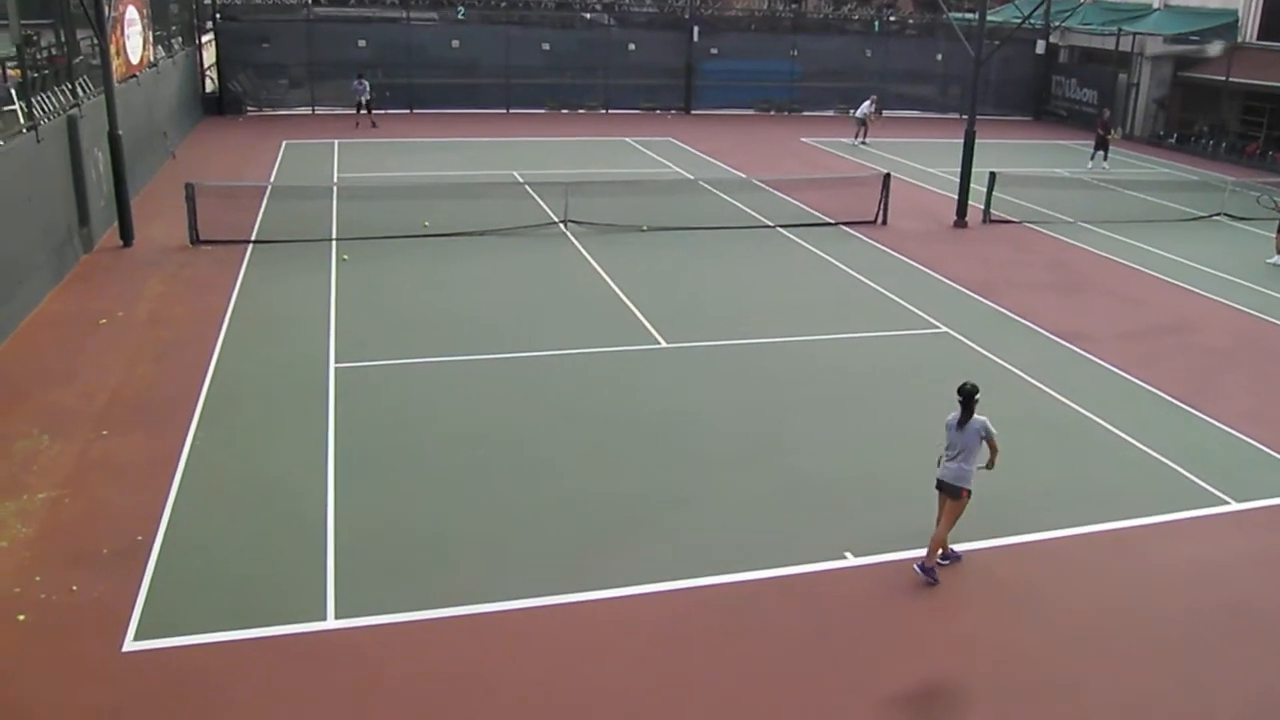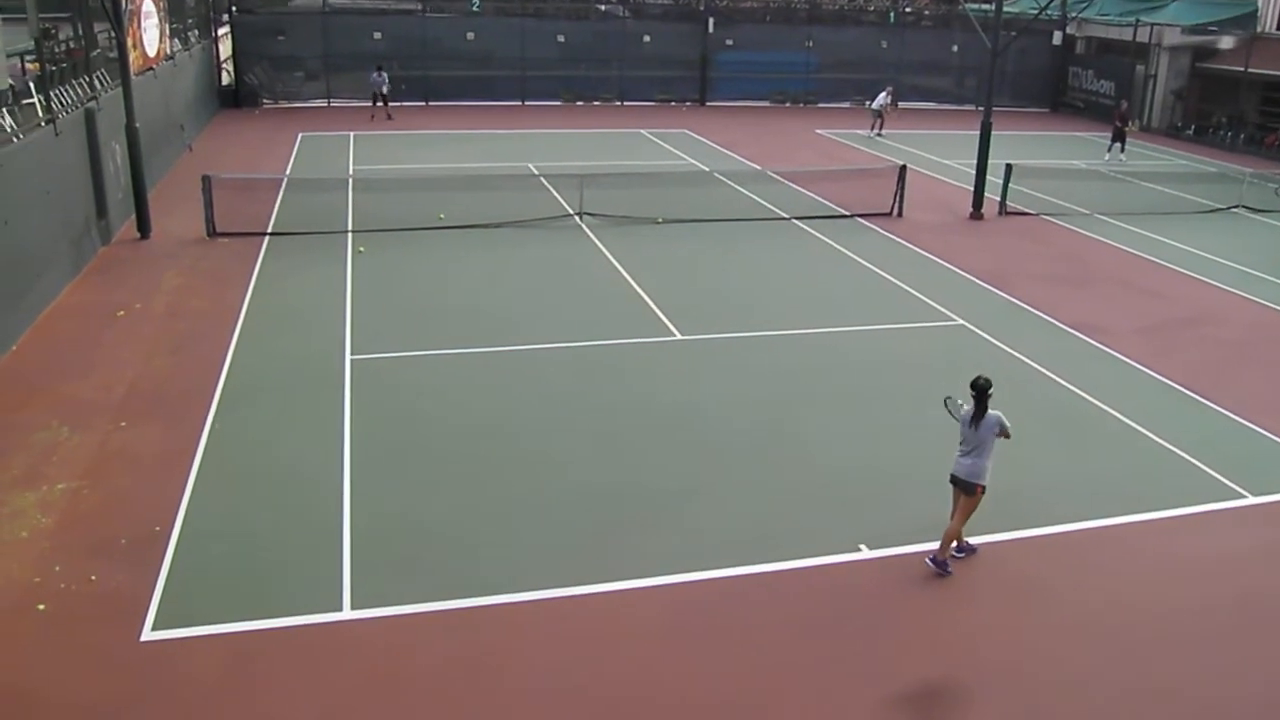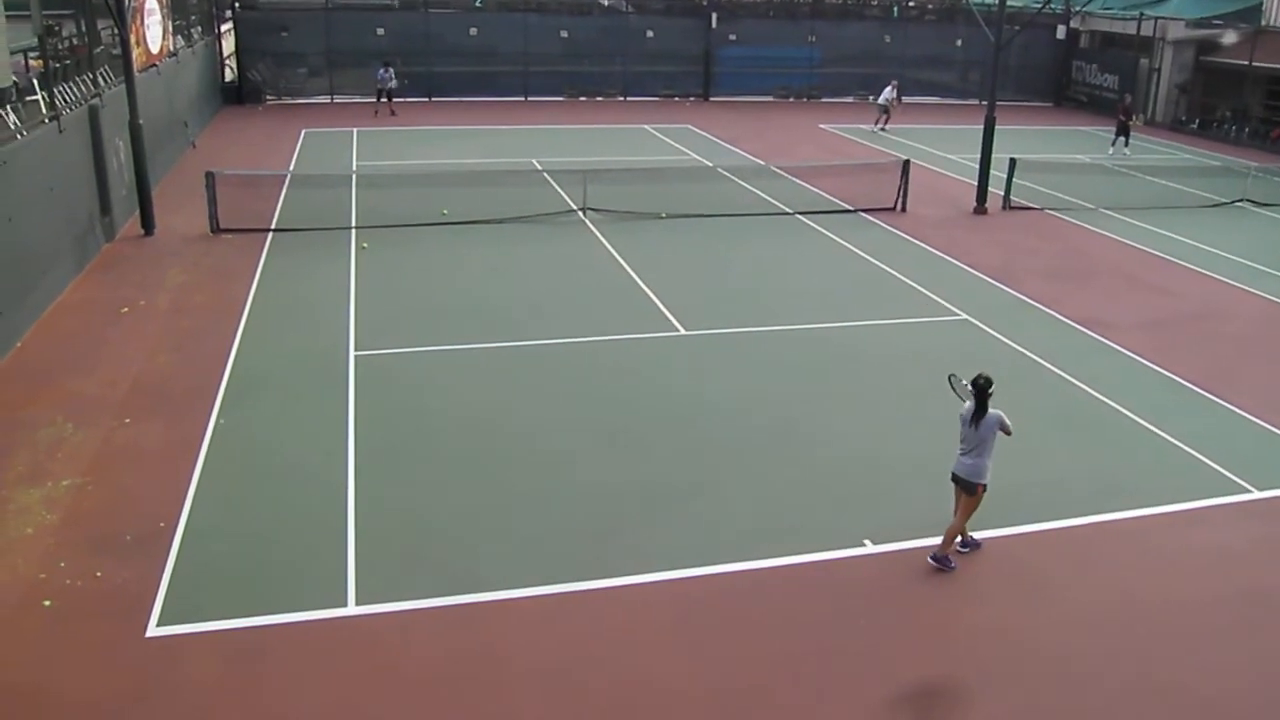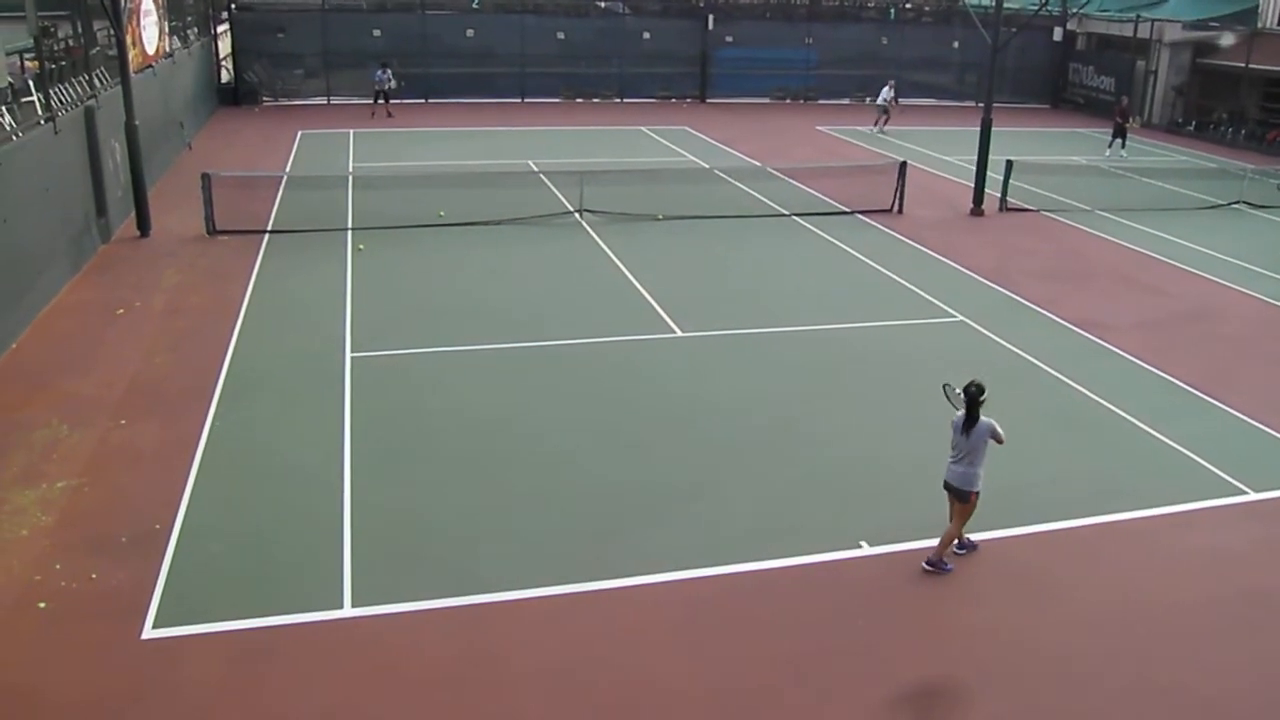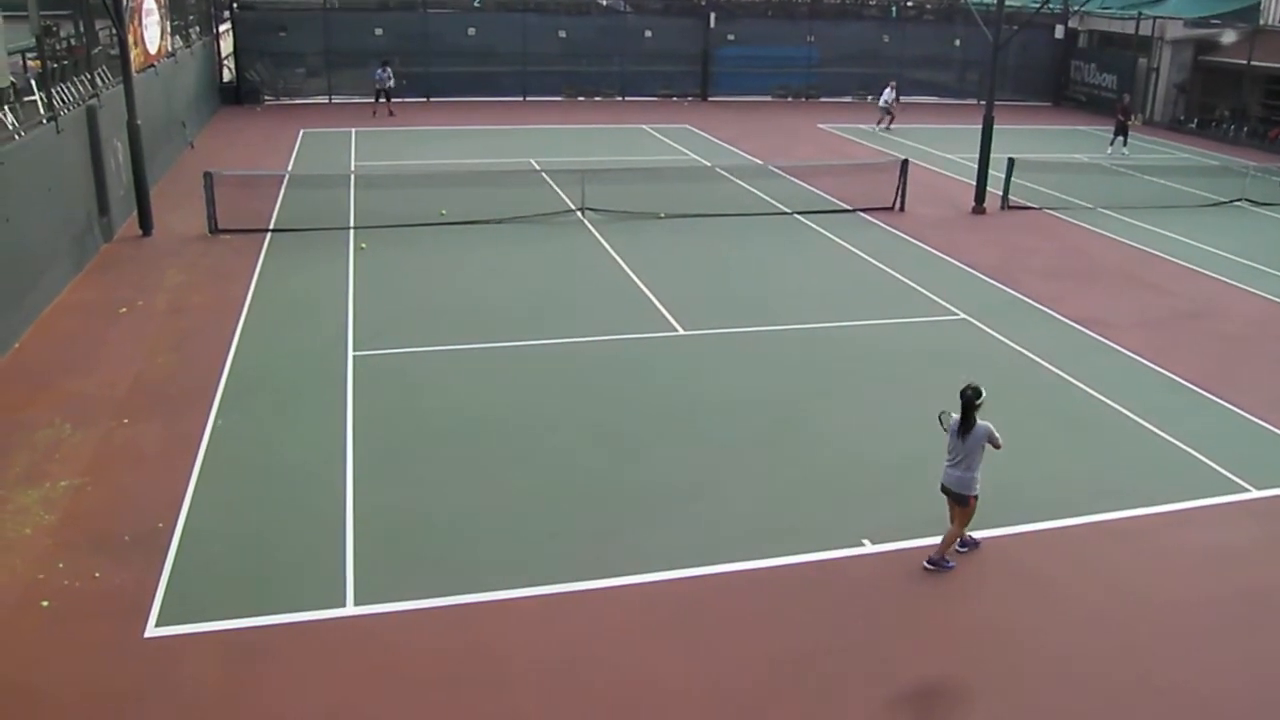
dt=0.2s
person 1, frame 1
left shoulder: (950, 420)
right shoulder: (981, 423)
right elbow: (994, 449)
right wrist: (991, 461)
left hip: (944, 475)
right hip: (961, 481)
left knee: (942, 519)
right knee: (946, 524)
left ankle: (945, 552)
right ankle: (927, 563)
person 1, frame 2
left shoulder: (964, 414)
right shoulder: (996, 417)
right elbow: (1007, 435)
left hip: (958, 470)
right hip: (975, 476)
left knee: (957, 513)
right knee: (959, 519)
left ankle: (960, 545)
right ankle: (939, 556)
person 1, frame 3
left shoulder: (965, 411)
right shoulder: (996, 416)
right elbow: (1009, 432)
left hip: (959, 469)
right hip: (976, 475)
left knee: (960, 510)
right knee: (961, 516)
left ankle: (965, 540)
right ankle: (939, 553)
person 1, frame 4
left shoulder: (957, 419)
right shoulder: (987, 425)
right elbow: (1001, 440)
left hip: (951, 476)
right hip: (968, 483)
left knee: (955, 516)
right knee: (957, 523)
left ankle: (962, 542)
right ankle: (934, 558)
person 1, frame 5
left shoulder: (954, 422)
right shoulder: (984, 428)
right elbow: (998, 445)
left hip: (948, 480)
right hip: (966, 486)
left knee: (956, 517)
right knee: (960, 524)
left ankle: (964, 540)
right ankle: (936, 557)
